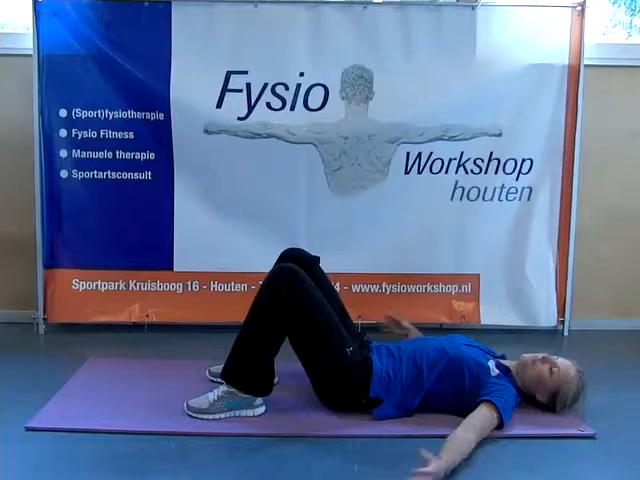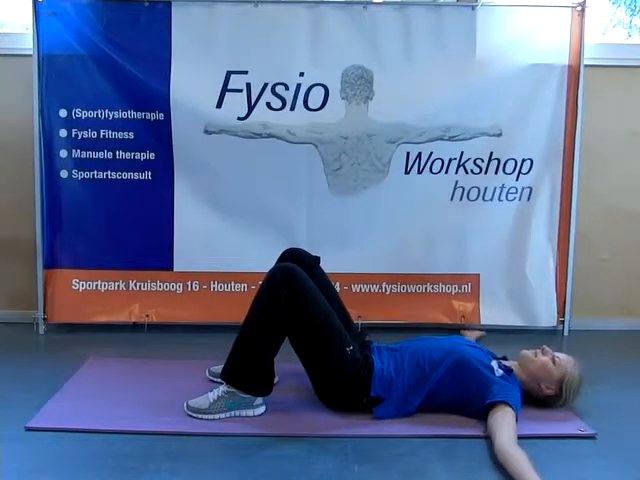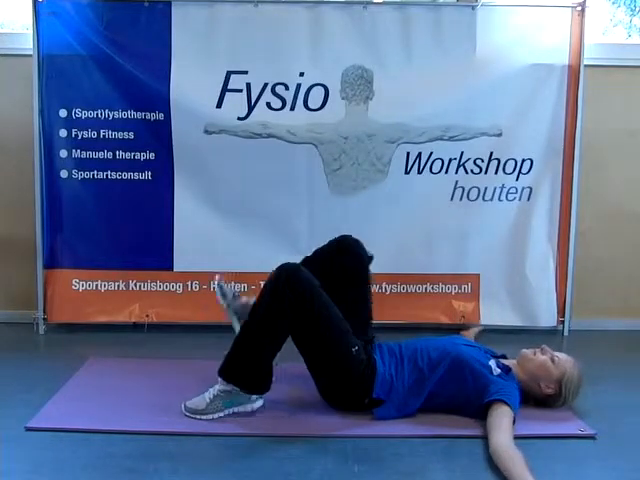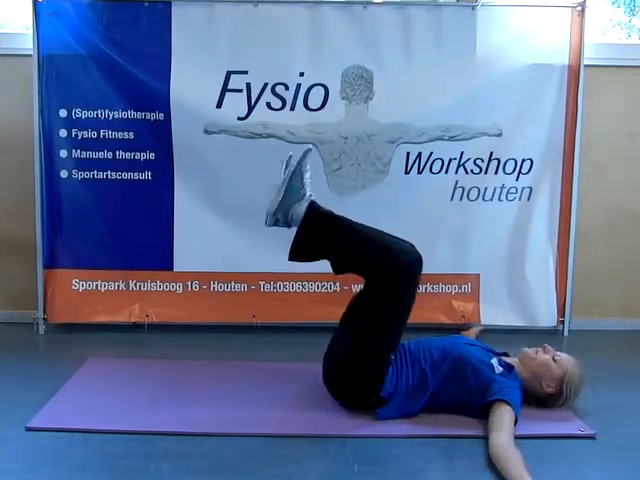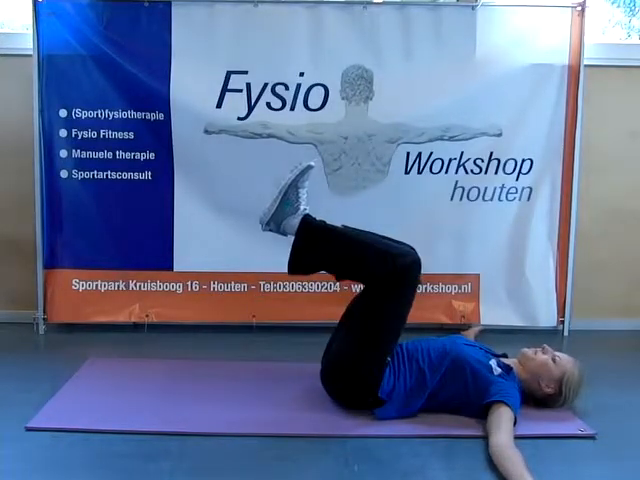
dt=0.7s
person 1, frame 1
left shoulder: (502, 391)
right shoulder: (495, 360)
left elbow: (468, 432)
right wrist: (411, 331)
left hip: (356, 383)
right hip: (365, 355)
left knee: (285, 281)
right knee: (295, 259)
left ankle: (243, 392)
right ankle: (250, 368)
person 1, frame 2
left shoulder: (505, 389)
right shoulder: (494, 363)
left elbow: (505, 445)
right wrist: (467, 338)
left hip: (356, 383)
right hip: (365, 355)
left knee: (285, 280)
right knee: (296, 259)
left ankle: (243, 392)
right ankle: (250, 368)
person 1, frame 3
left shoulder: (504, 388)
right shoulder: (494, 361)
left elbow: (501, 443)
right wrist: (468, 334)
left hip: (357, 382)
right hip: (369, 357)
left knee: (291, 282)
right knee: (348, 249)
left ankle: (241, 387)
right ankle: (255, 314)
person 1, frame 4
left shoulder: (507, 388)
right shoulder: (496, 360)
left elbow: (500, 441)
left hip: (359, 381)
right hip: (354, 367)
left knee: (403, 263)
right knee: (399, 257)
left ankle: (302, 212)
right ankle: (300, 211)
person 1, frame 5
left shoulder: (506, 389)
right shoulder: (495, 361)
left elbow: (501, 443)
left hip: (357, 382)
right hip: (352, 367)
left knee: (403, 264)
right knee: (400, 261)
left ankle: (297, 224)
right ankle: (296, 221)
person 2, frame 1
left shoulder: (324, 132)
right shoulder: (389, 132)
left elbow: (269, 129)
right elbow: (443, 131)
left wrist: (219, 127)
right wrist: (487, 130)
person 2, frame 2
left shoulder: (324, 133)
right shoulder: (390, 132)
left elbow: (268, 129)
right elbow: (442, 132)
left wrist: (220, 127)
right wrist: (486, 130)
person 2, frame 3
left shoulder: (323, 133)
right shoulder: (390, 132)
left elbow: (268, 129)
right elbow: (443, 132)
left wrist: (220, 127)
right wrist: (486, 130)
person 2, frame 4
left shoulder: (324, 133)
right shoulder: (390, 132)
left elbow: (267, 130)
right elbow: (443, 132)
left wrist: (220, 127)
right wrist: (485, 130)
person 2, frame 5
left shoulder: (324, 132)
right shoulder: (389, 132)
left elbow: (268, 130)
right elbow: (443, 132)
left wrist: (220, 127)
right wrist: (485, 130)
